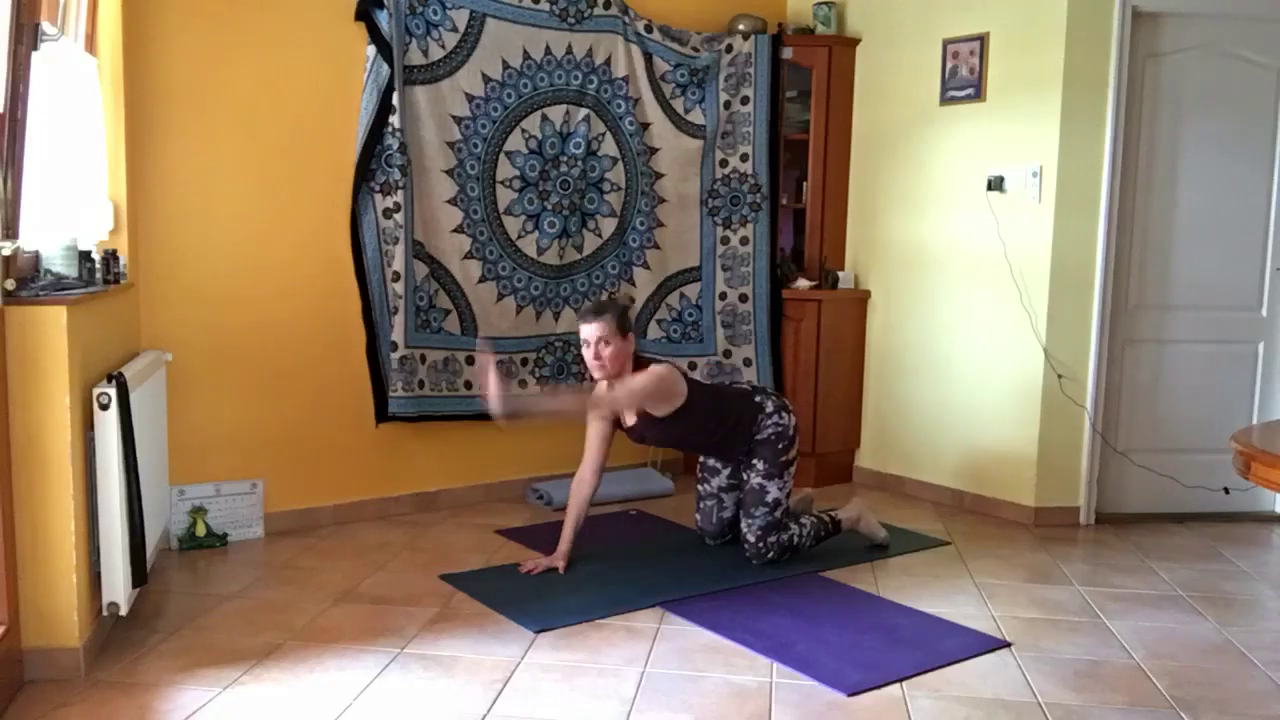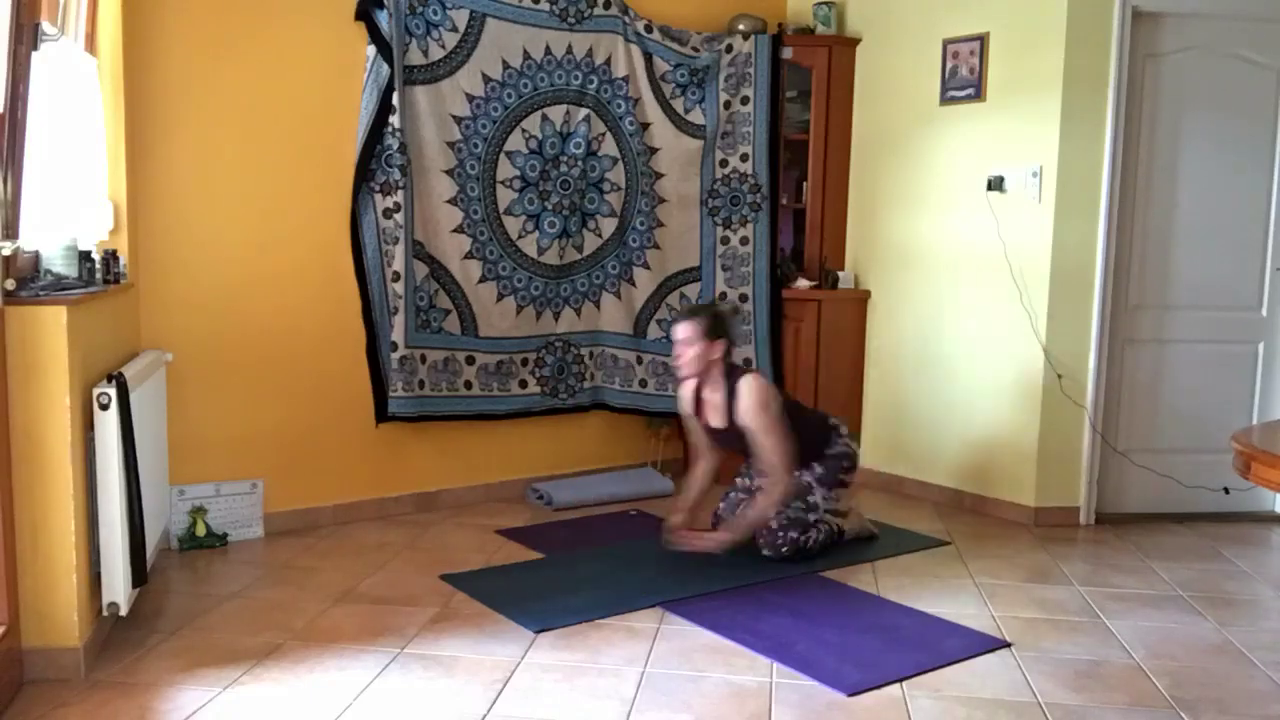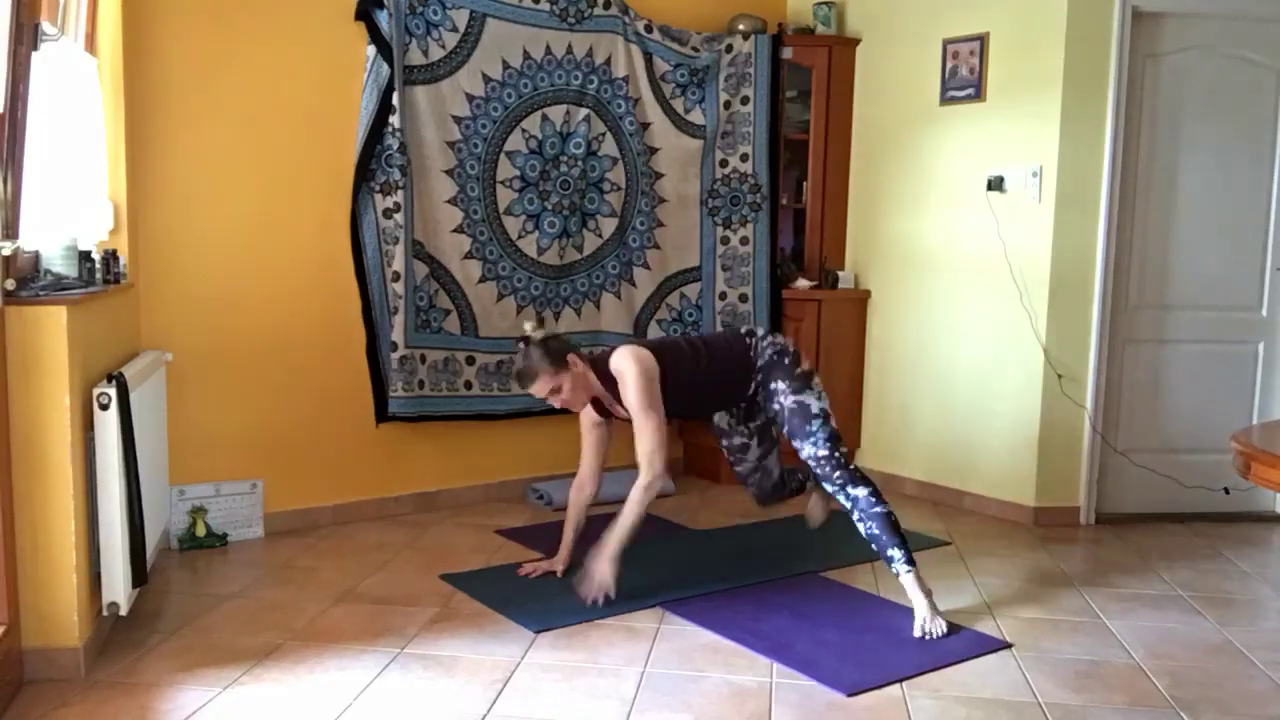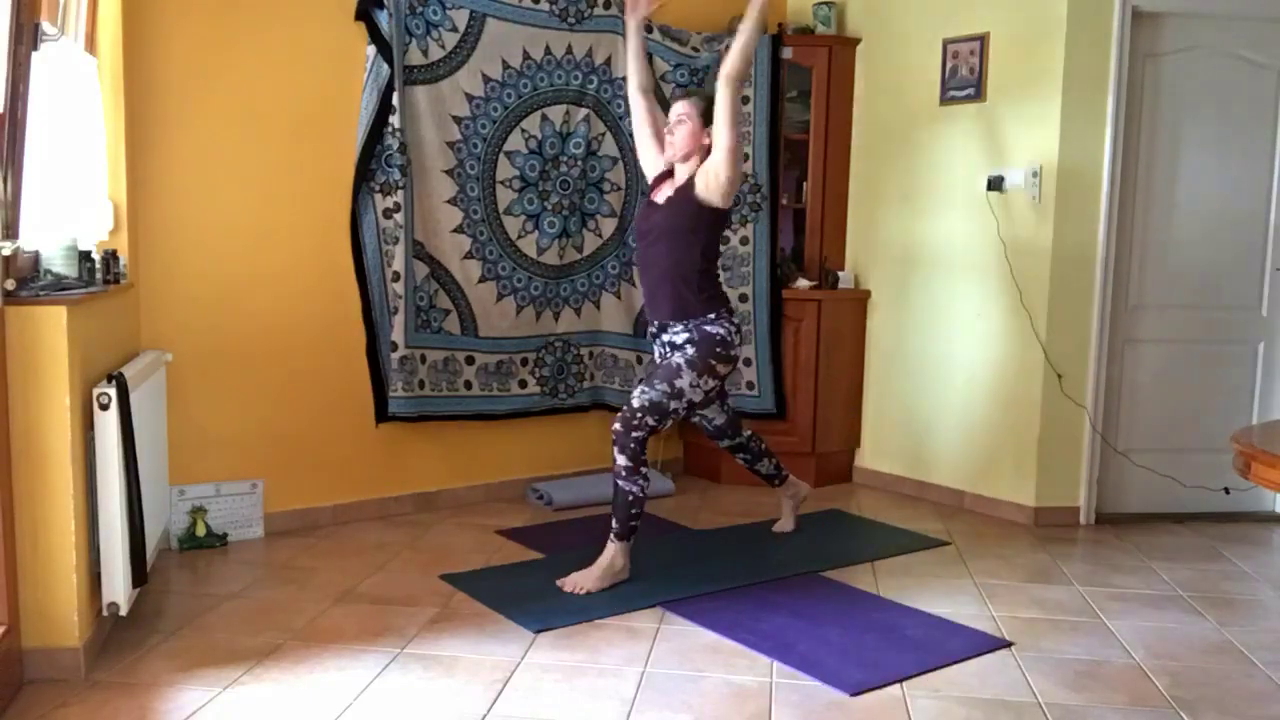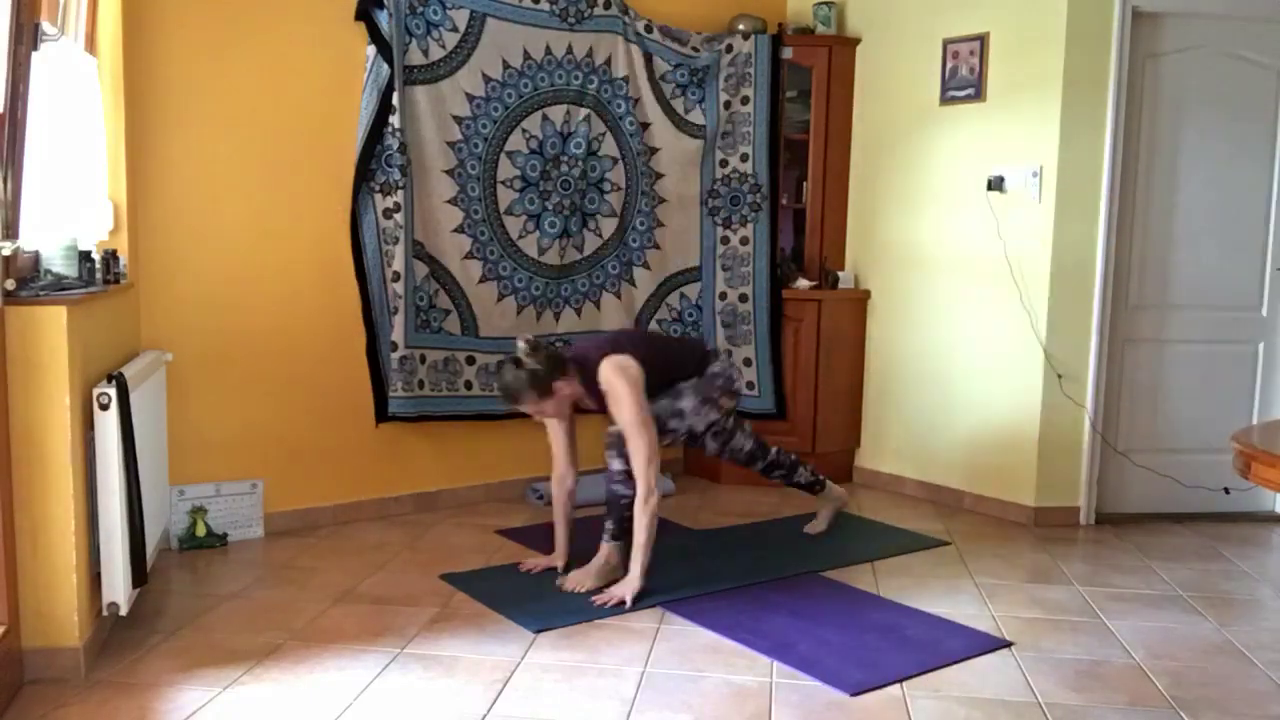
dt=0.7s
person 1, frame 1
left shoulder: (658, 380)
right shoulder: (602, 390)
right elbow: (587, 475)
right wrist: (561, 551)
left hip: (766, 426)
right hip: (727, 447)
left knee: (760, 548)
right knee: (713, 532)
left ankle: (846, 517)
right ankle: (788, 501)
person 1, frame 2
left shoulder: (751, 392)
right shoulder: (689, 393)
left elbow: (780, 477)
right elbow: (707, 460)
left wrist: (730, 534)
right wrist: (683, 511)
left hip: (826, 459)
left knee: (778, 541)
left ankle: (845, 525)
right ankle: (819, 509)
person 1, frame 3
left shoulder: (629, 364)
right shoulder: (592, 401)
left elbow: (655, 473)
right elbow: (586, 481)
left wrist: (609, 549)
right wrist: (563, 554)
right hip: (733, 408)
left knee: (839, 473)
left ankle: (912, 582)
right ankle: (812, 488)
person 1, frame 4
left shoulder: (714, 180)
right shoulder: (659, 177)
left elbow: (728, 83)
right elbow: (639, 97)
left hip: (704, 335)
right hip: (669, 336)
left knee: (629, 430)
right knee: (723, 430)
left ankle: (617, 556)
right ankle: (790, 490)
person 1, frame 5
left shoulder: (615, 379)
right shoulder: (557, 378)
left elbow: (647, 478)
right elbow: (562, 473)
left wrist: (623, 567)
right wrist: (559, 552)
left hip: (703, 378)
right hip: (674, 390)
left knee: (623, 456)
right knee: (746, 449)
right ankle: (827, 492)
